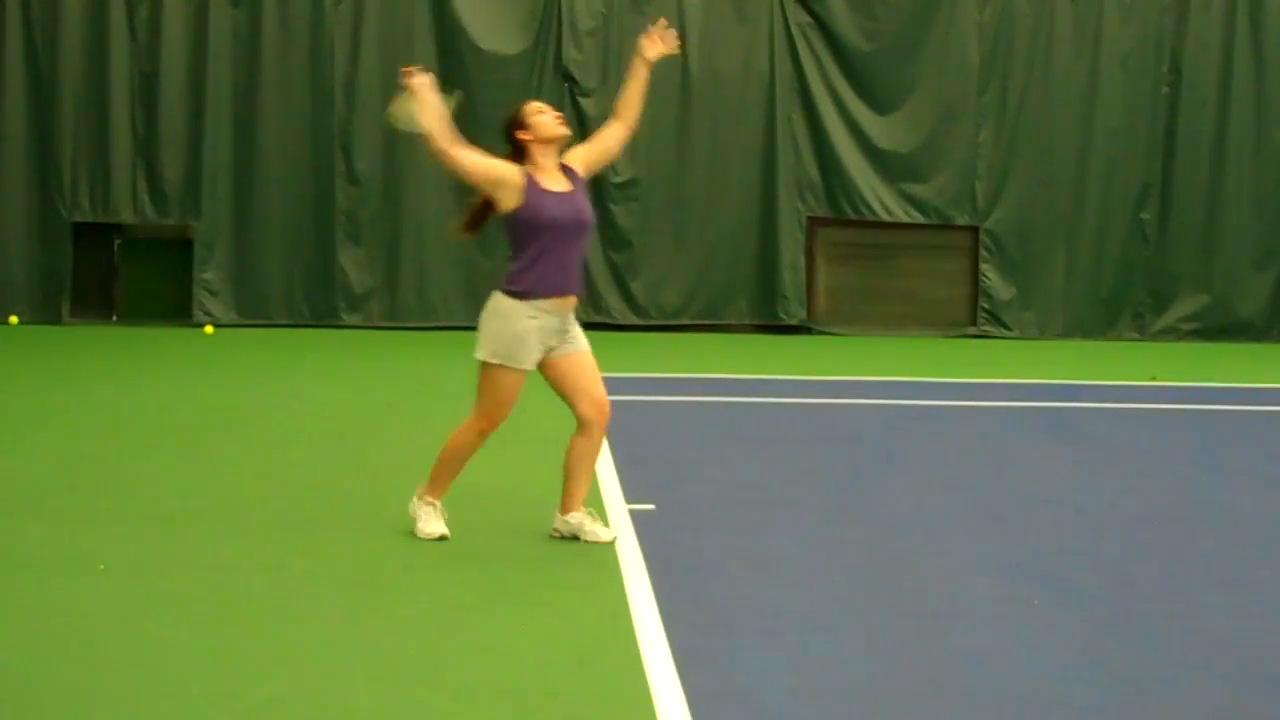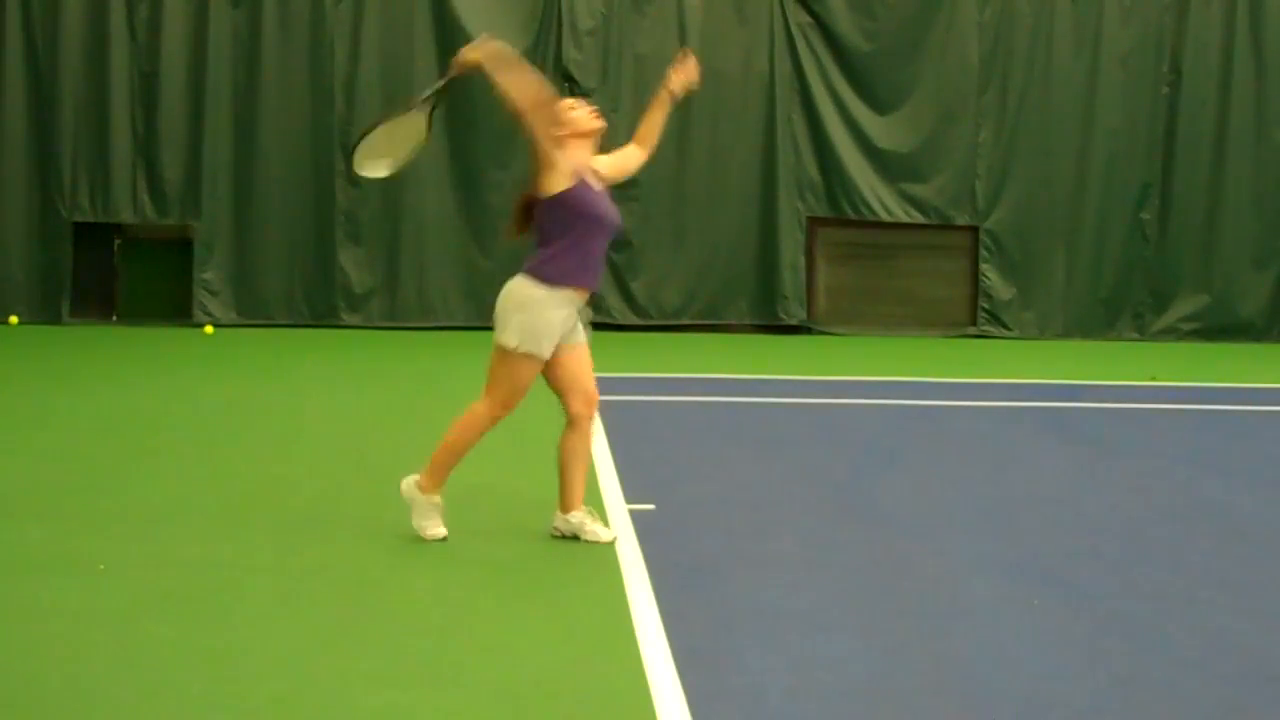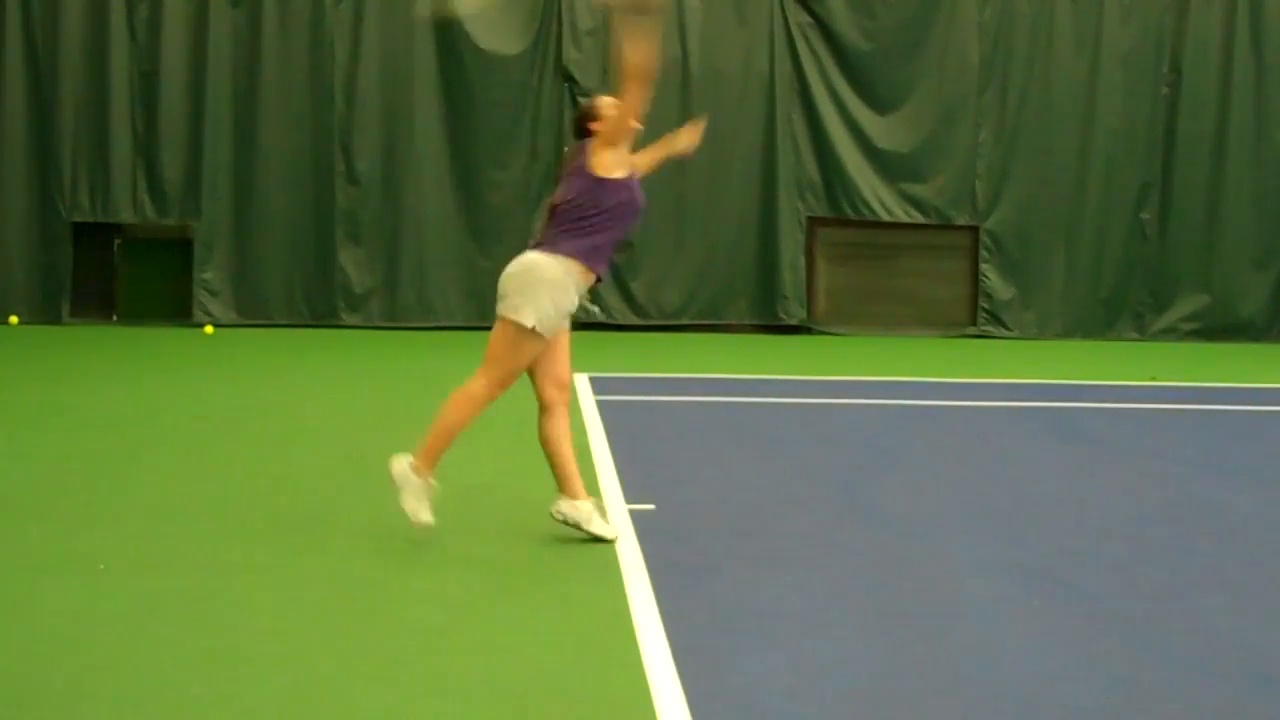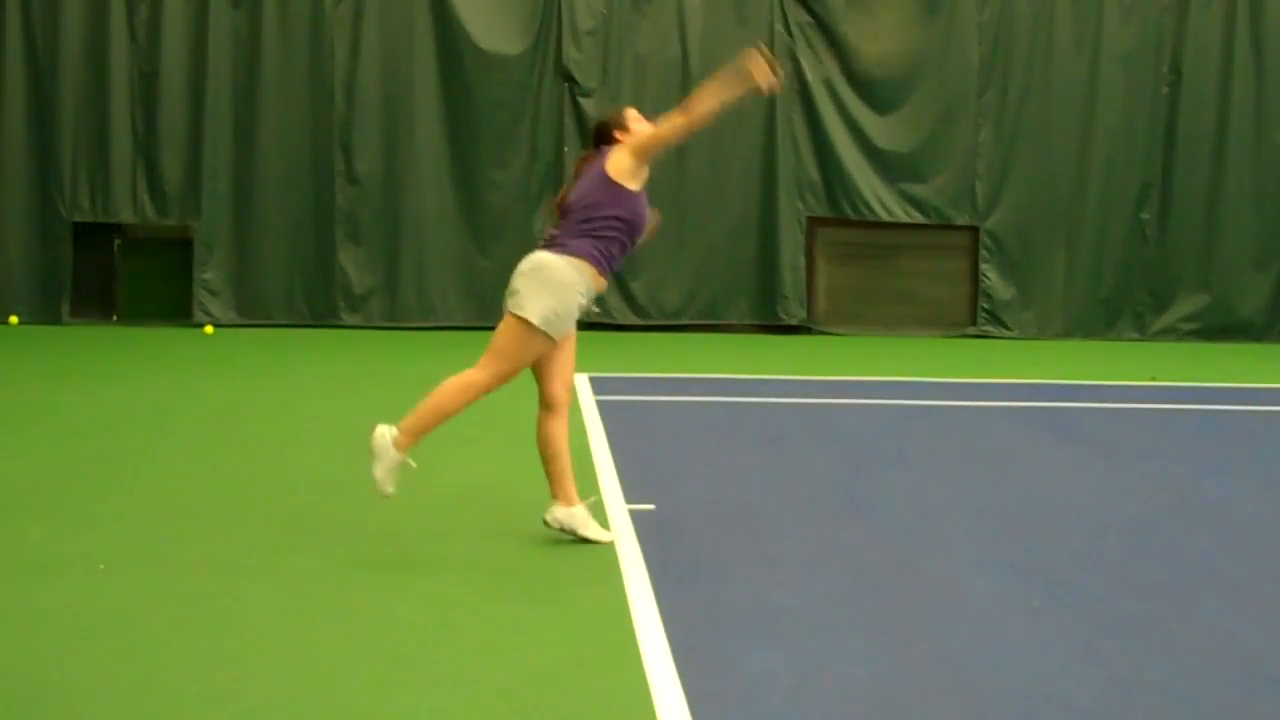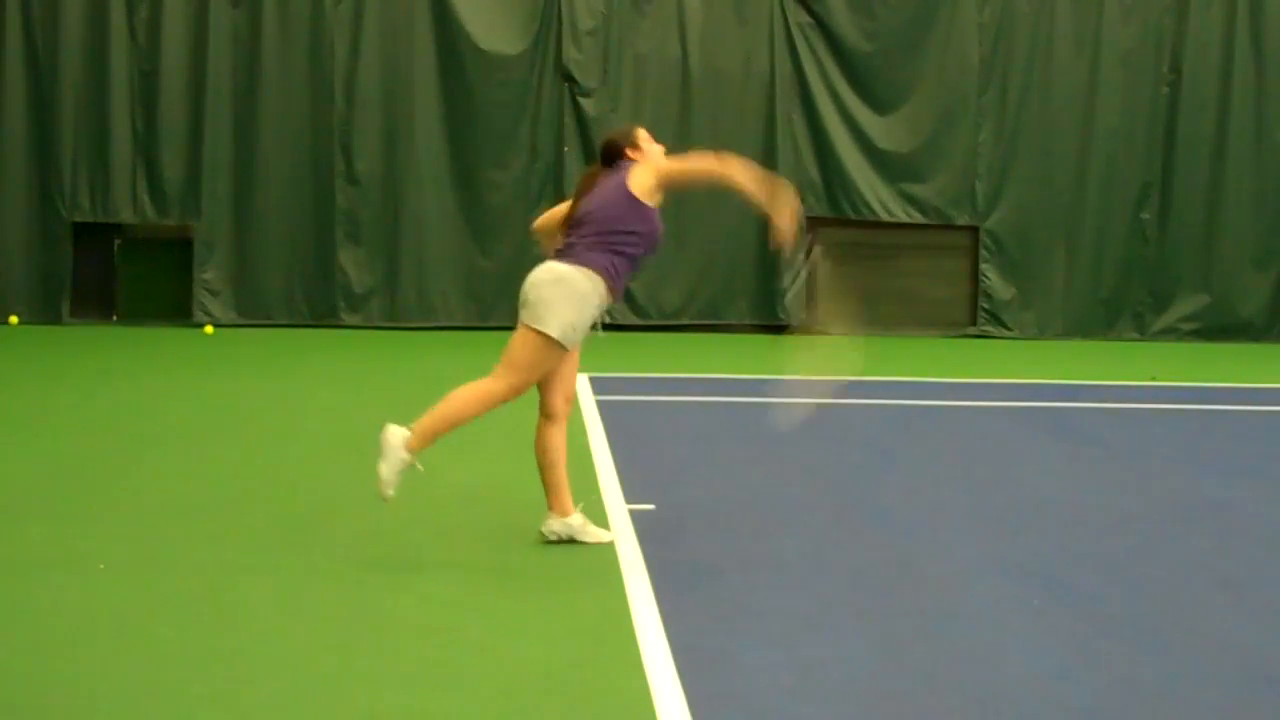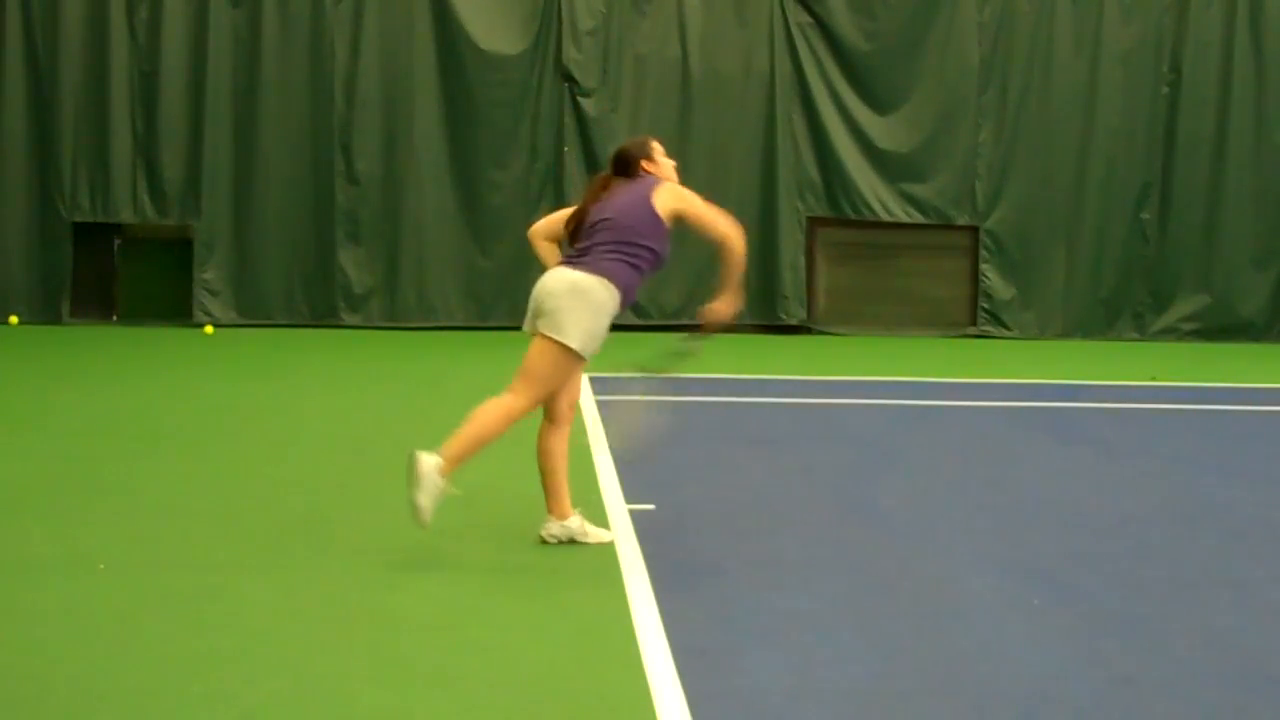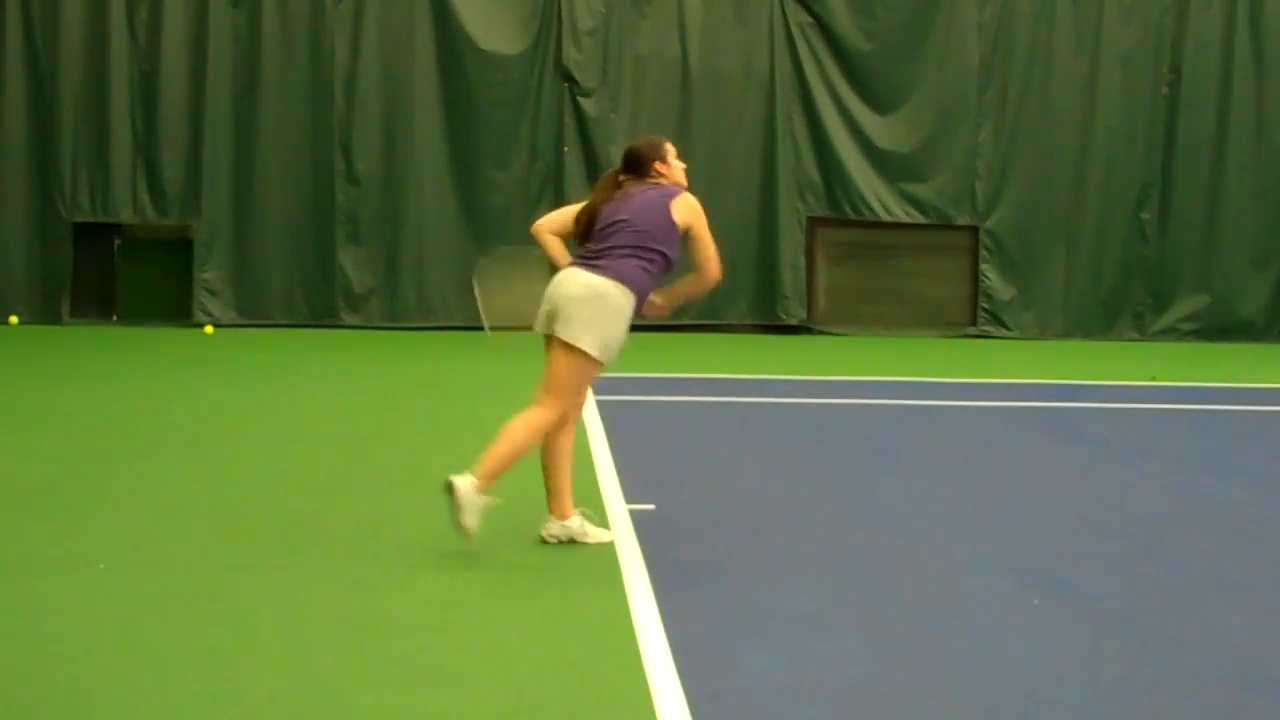
dt=0.1s
person 1, frame 1
left shoulder: (571, 169)
right shoulder: (512, 179)
left elbow: (620, 126)
right elbow: (448, 148)
left wrist: (644, 63)
right wrist: (424, 92)
left hip: (560, 320)
right hip: (518, 315)
left knee: (595, 413)
right knee: (485, 421)
left ankle: (571, 514)
right ankle: (429, 499)
person 1, frame 2
left shoulder: (597, 171)
right shoulder: (557, 164)
left elbow: (640, 148)
right elbow: (533, 105)
left wrist: (669, 92)
right wrist: (492, 58)
left hip: (565, 311)
right hip: (537, 302)
left knee: (582, 409)
right knee: (495, 405)
left ankle: (571, 512)
right ankle: (425, 488)
person 1, frame 3
left shoulder: (611, 165)
right shoulder: (605, 152)
left elbow: (623, 178)
right elbow: (637, 83)
left wrist: (670, 147)
left hip: (554, 292)
right hip: (544, 281)
left knee: (555, 400)
right knee: (491, 383)
left ankle: (575, 502)
right ankle: (418, 467)
person 1, frame 4
left shoulder: (608, 175)
right shoulder: (625, 159)
right elbow: (689, 115)
left wrist: (634, 222)
right wrist: (743, 76)
left hip: (558, 283)
right hip: (555, 280)
left knee: (556, 400)
right knee: (487, 374)
left ankle: (566, 506)
right ankle: (397, 441)
person 1, frame 5
left shoulder: (602, 187)
right shoulder: (645, 175)
left elbow: (542, 227)
right elbow: (722, 166)
right wrist: (775, 197)
left hip: (557, 281)
right hip: (573, 291)
left knee: (556, 409)
right knee: (503, 384)
left ankle: (562, 514)
right ankle: (407, 442)
person 1, frame 6
left shoulder: (605, 199)
right shoulder: (669, 194)
left elbow: (538, 234)
right elbow: (732, 237)
right wrist: (728, 294)
left hip: (556, 289)
right hip: (582, 300)
left knee: (560, 414)
right knee: (521, 398)
left ankle: (561, 518)
right ankle: (437, 467)
person 1, frame 7
left shoulder: (609, 200)
right shoulder: (684, 203)
left elbow: (543, 228)
right elbow: (710, 273)
right wrist: (666, 299)
left hip: (567, 288)
right hip: (605, 301)
left knee: (562, 412)
right knee: (551, 410)
left ankle: (561, 516)
right ankle: (474, 483)
